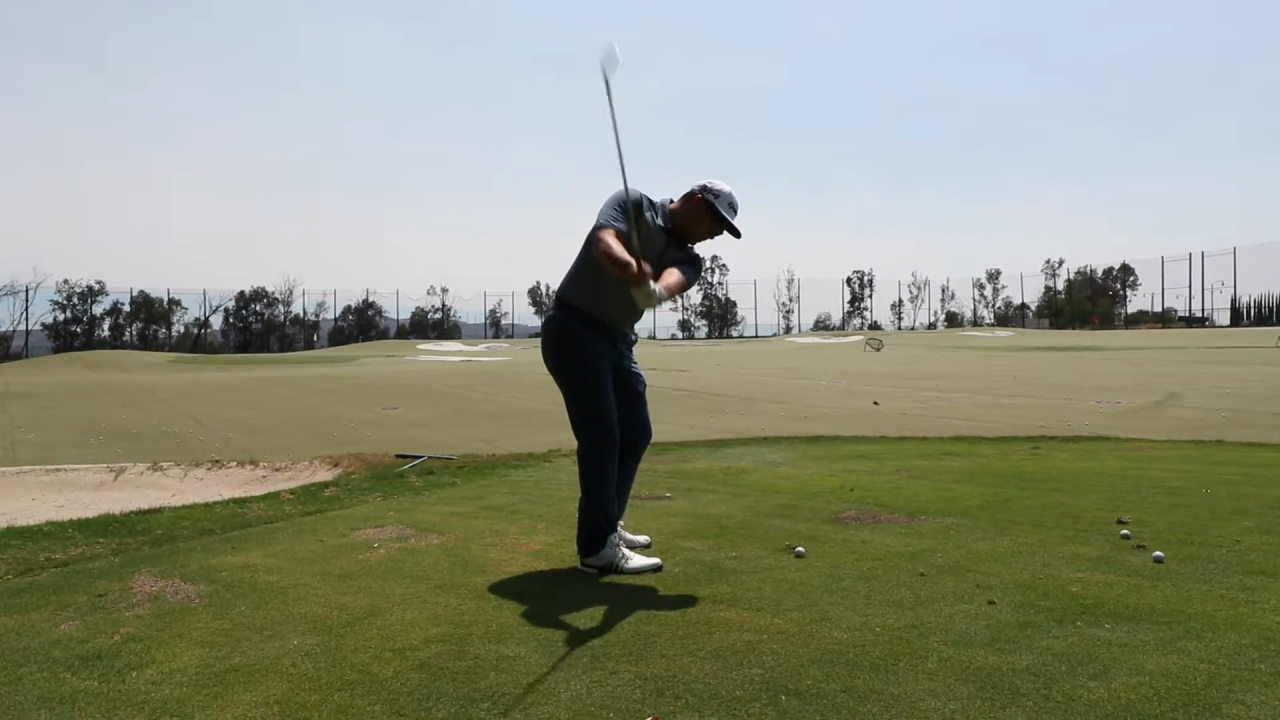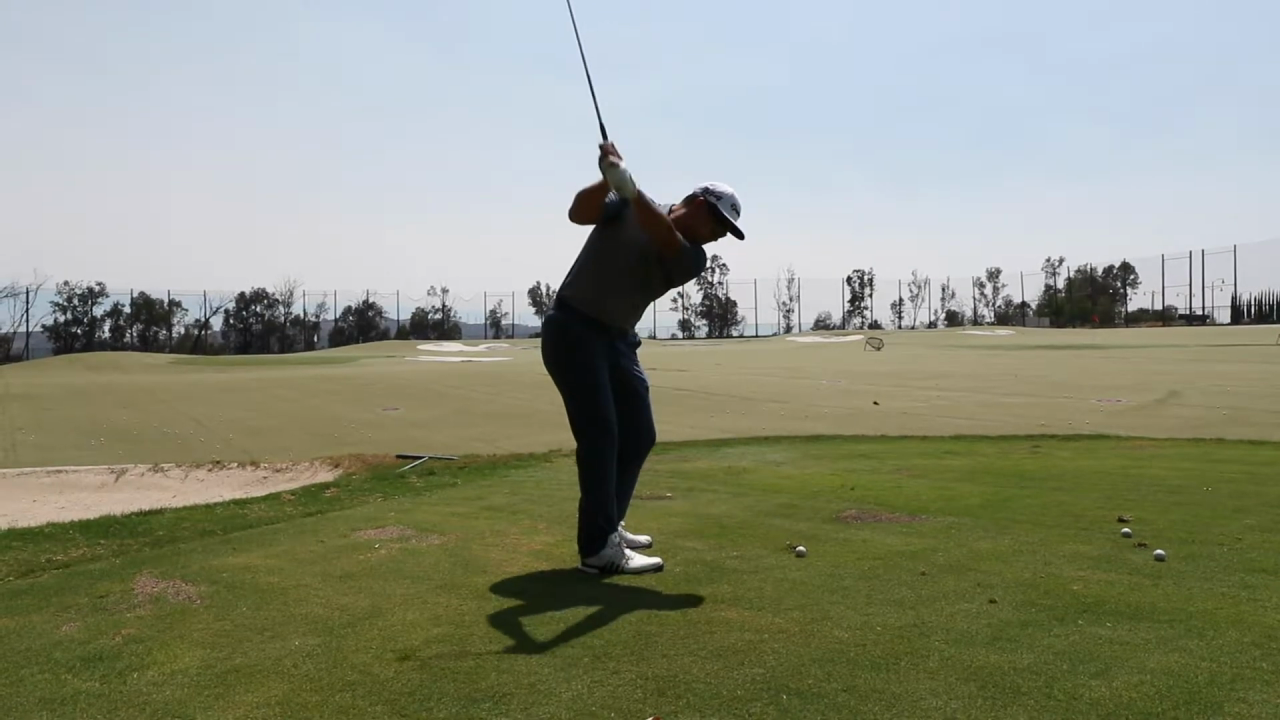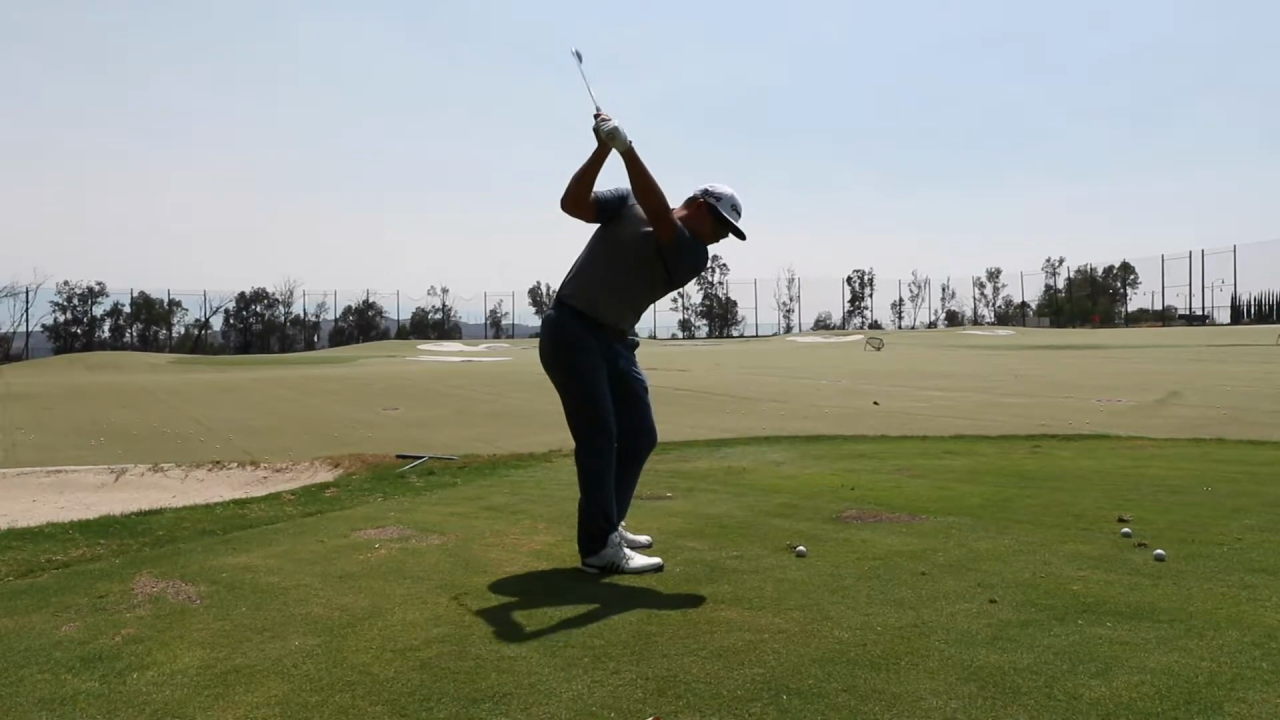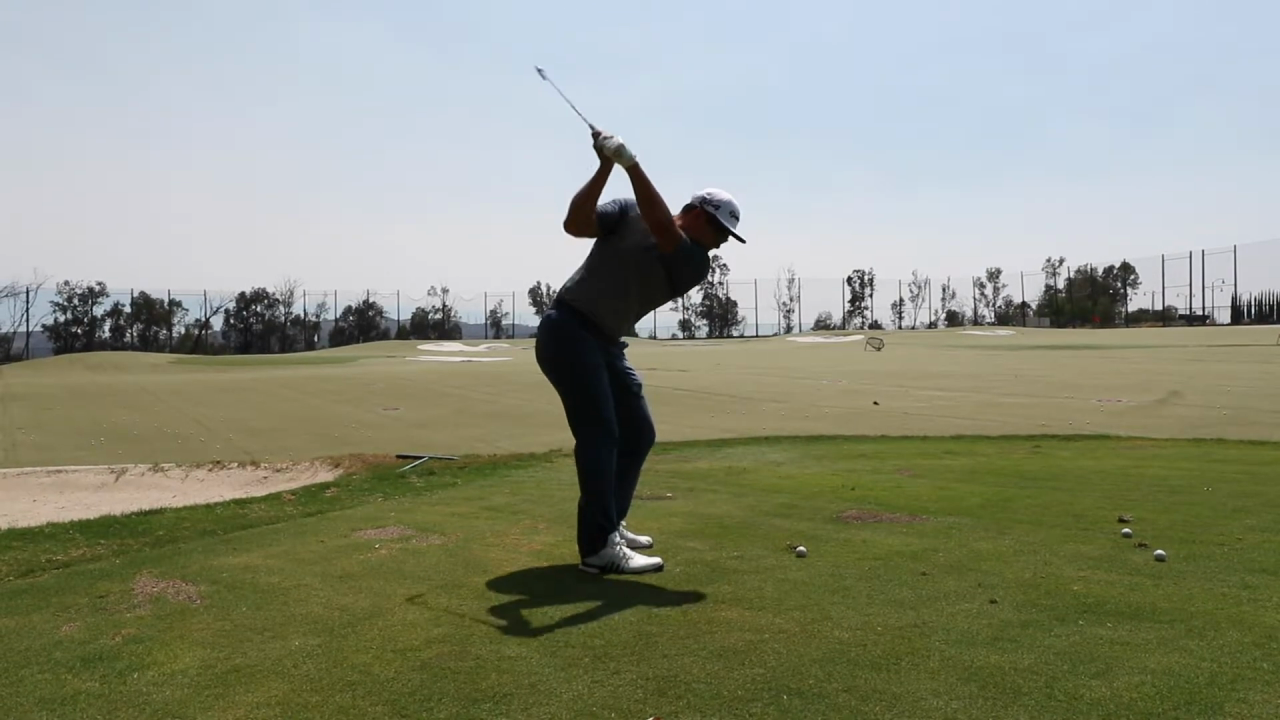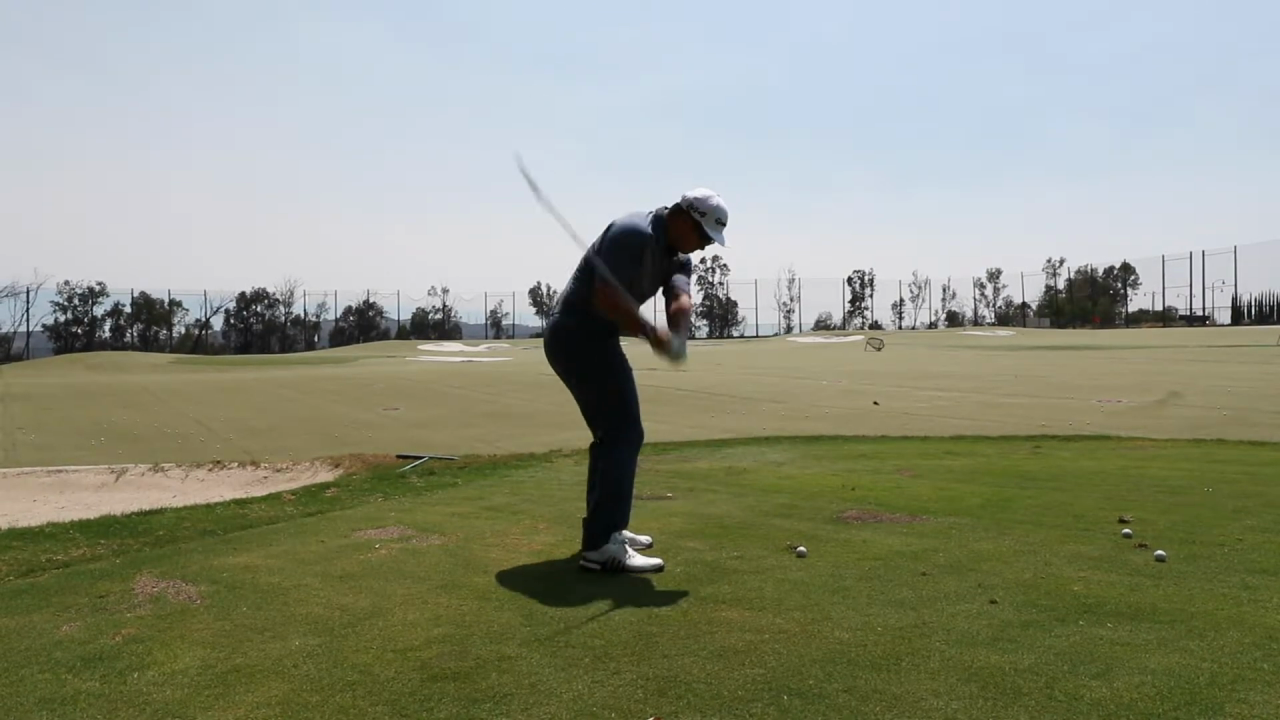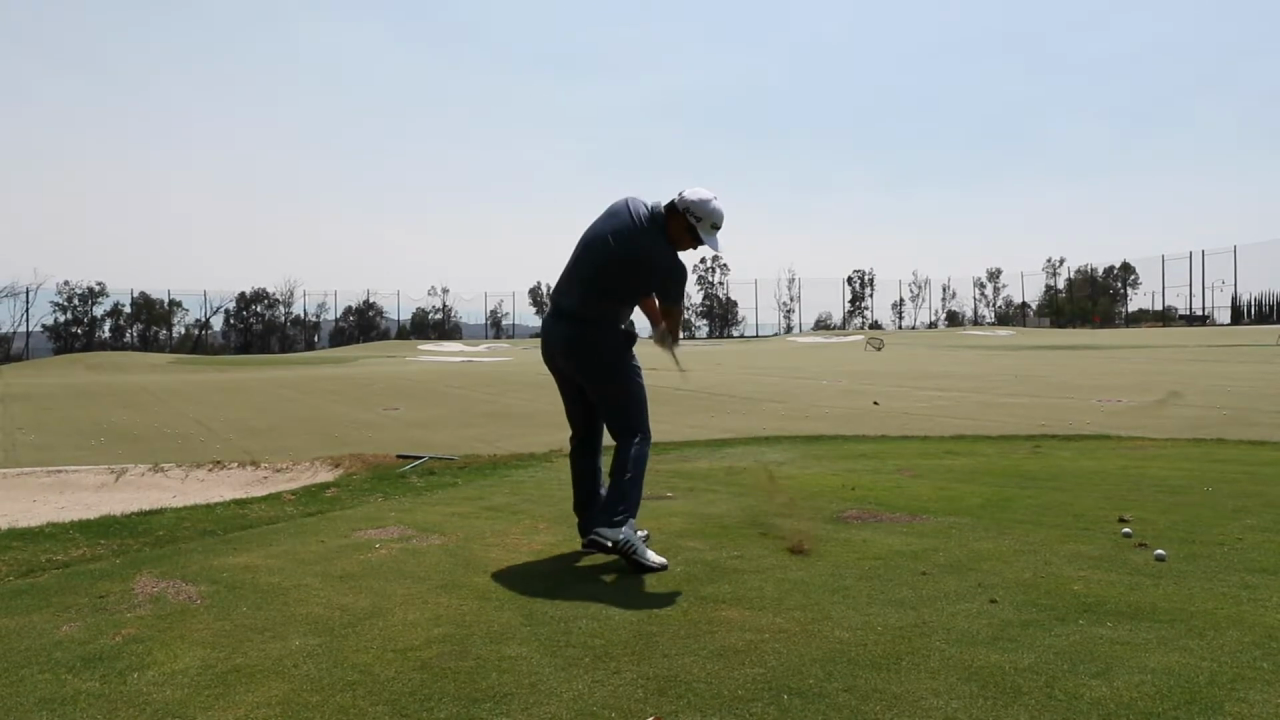
dt=0.5s
person 1, frame 1
left shoulder: (689, 258)
right shoulder: (634, 205)
left elbow: (672, 283)
right elbow: (604, 244)
left wrist: (656, 293)
right wrist: (634, 270)
left hip: (616, 339)
right hip: (573, 330)
left knee: (635, 434)
right knee: (601, 434)
left ankle: (606, 527)
right ankle: (597, 547)
person 1, frame 2
left shoulder: (693, 259)
right shoulder: (626, 203)
left elbow: (662, 237)
right elbow: (579, 212)
left wrist: (630, 188)
right wrist: (609, 182)
left hip: (617, 340)
right hip: (572, 328)
left knee: (639, 436)
right knee: (600, 434)
left ankle: (608, 526)
right ankle: (598, 548)
person 1, frame 3
left shoulder: (693, 256)
right shoulder: (628, 201)
right elbow: (572, 203)
right wrist: (603, 149)
left hip: (614, 341)
right hip: (570, 329)
left knee: (639, 437)
right knee: (598, 435)
left ankle: (608, 526)
right ankle: (599, 548)
person 1, frame 4
left shoulder: (695, 265)
right shoulder: (630, 209)
left elbow: (664, 230)
right elbow: (575, 224)
right wrist: (605, 168)
left hip: (605, 342)
right hip: (566, 331)
left knee: (638, 435)
right knee: (600, 433)
left ankle: (609, 525)
right ankle: (599, 548)
person 1, frame 5
left shoulder: (679, 259)
right shoulder: (635, 232)
left elbow: (681, 302)
right elbow: (607, 296)
left wrist: (676, 333)
right wrist: (651, 333)
left hip: (575, 336)
right hip: (582, 335)
left knee: (612, 432)
right knee: (624, 432)
left ankle: (603, 526)
right ankle: (601, 545)
person 1, frame 6
left shoulder: (628, 207)
right shoulder: (667, 263)
right elbow: (673, 316)
left wrist: (654, 318)
right wrist: (668, 337)
left hip: (556, 331)
right hip: (598, 341)
left knee: (586, 432)
right knee: (633, 433)
left ankle: (593, 525)
right ankle: (616, 526)
